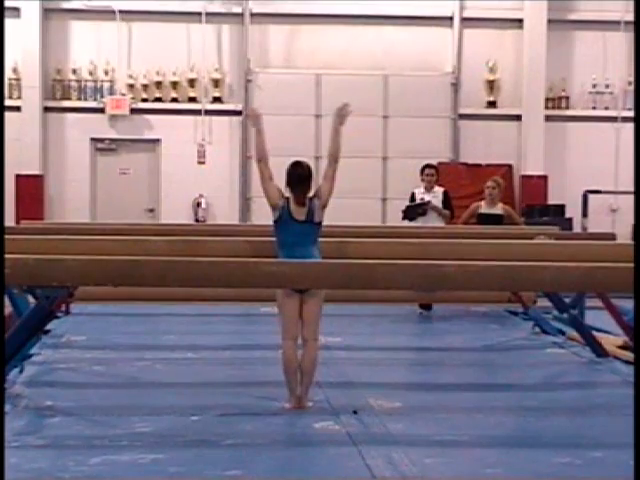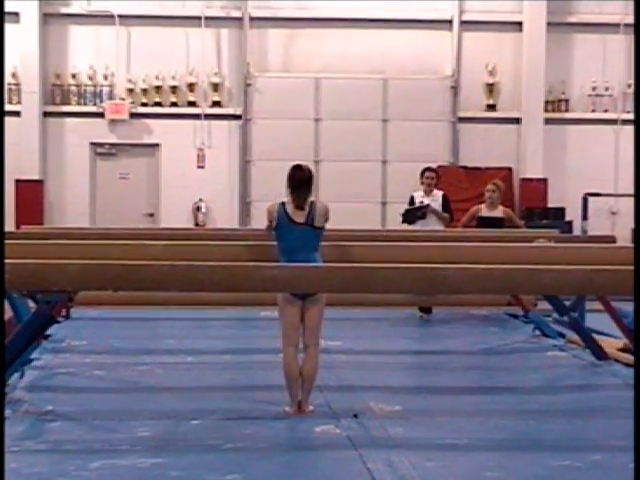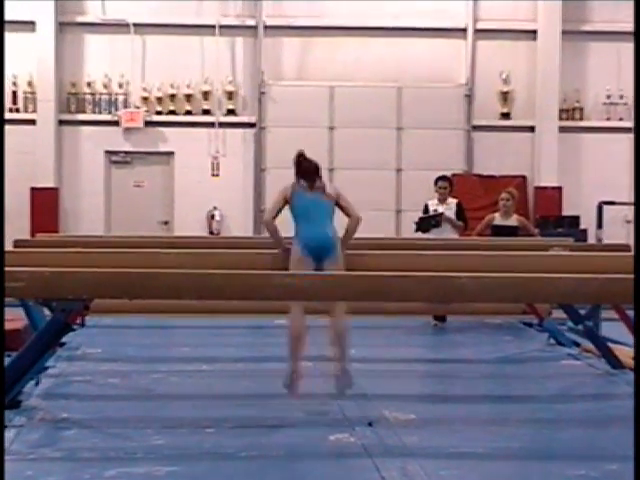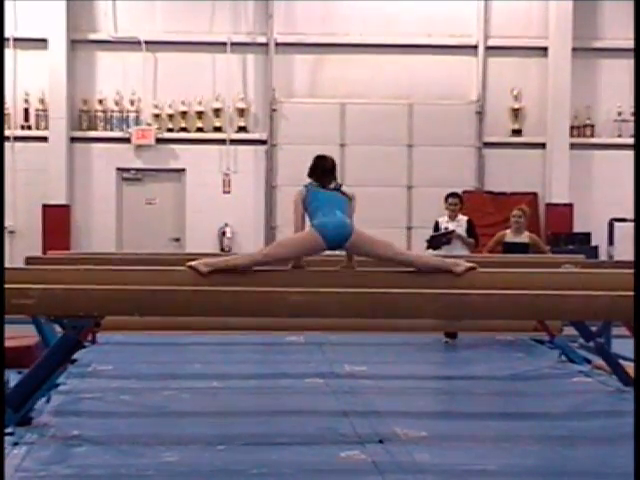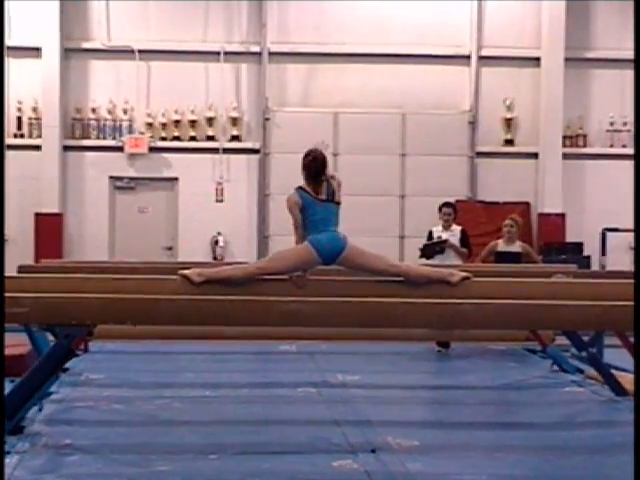
dt=1s
person 1, frame 1
left shoulder: (279, 205)
right shoulder: (319, 205)
left elbow: (262, 164)
right elbow: (333, 163)
left wrist: (257, 129)
right wrist: (337, 127)
left knee: (289, 339)
right knee: (310, 338)
left ankle: (293, 397)
right ankle: (304, 396)
person 1, frame 2
left shoulder: (275, 211)
right shoulder: (321, 210)
left knee: (290, 346)
right knee: (311, 346)
left ankle: (294, 403)
right ankle: (305, 402)
person 1, frame 3
left shoulder: (290, 190)
right shoulder: (331, 190)
left elbow: (268, 220)
right elbow: (355, 217)
left wrist: (282, 245)
right wrist: (342, 244)
left hip: (305, 245)
right hip: (329, 244)
left knee: (297, 310)
right knee: (337, 311)
left ankle: (294, 369)
right ankle: (341, 366)
person 1, frame 4
left shoulder: (303, 193)
right shoulder: (347, 194)
left elbow: (298, 228)
left wrist: (297, 259)
right wrist: (351, 260)
left hip: (322, 232)
right hip: (344, 231)
left knee: (266, 255)
right knee: (399, 255)
left ankle: (210, 264)
right ankle: (453, 264)
person 1, frame 5
left shoulder: (295, 197)
right shoulder: (336, 186)
left elbow: (299, 234)
left wrist: (300, 266)
right wrist: (322, 157)
left hip: (315, 246)
right hip: (339, 244)
left knee: (259, 268)
right knee: (394, 267)
left ankle: (202, 274)
right ankle: (449, 274)
person 2, frame 1
left shoulder: (443, 193)
right shoulder: (415, 194)
left elbow: (450, 215)
right elbow: (409, 216)
left wrist: (435, 208)
right wrist: (418, 210)
right ankle: (424, 302)
person 2, frame 2
left shoulder: (442, 196)
right shoulder: (414, 197)
left elbow: (449, 218)
right elbow: (408, 220)
left wrist: (434, 211)
right wrist: (418, 213)
left ankle: (426, 306)
right ankle: (424, 306)
person 2, frame 3
left shoulder: (457, 204)
right shoulder: (429, 205)
left elbow: (463, 226)
left wrist: (449, 219)
left ankle: (441, 315)
right ankle: (438, 315)
person 2, frame 4
left shoulder: (467, 221)
right shoulder: (439, 222)
left elbow: (474, 244)
right elbow: (433, 246)
left wrist: (459, 236)
left ankle: (451, 331)
right ankle: (449, 331)
person 2, frame 5
left shoulder: (461, 231)
right shoulder: (433, 231)
left elbow: (467, 254)
left wrist: (453, 246)
left ankle: (444, 340)
right ankle: (441, 340)
